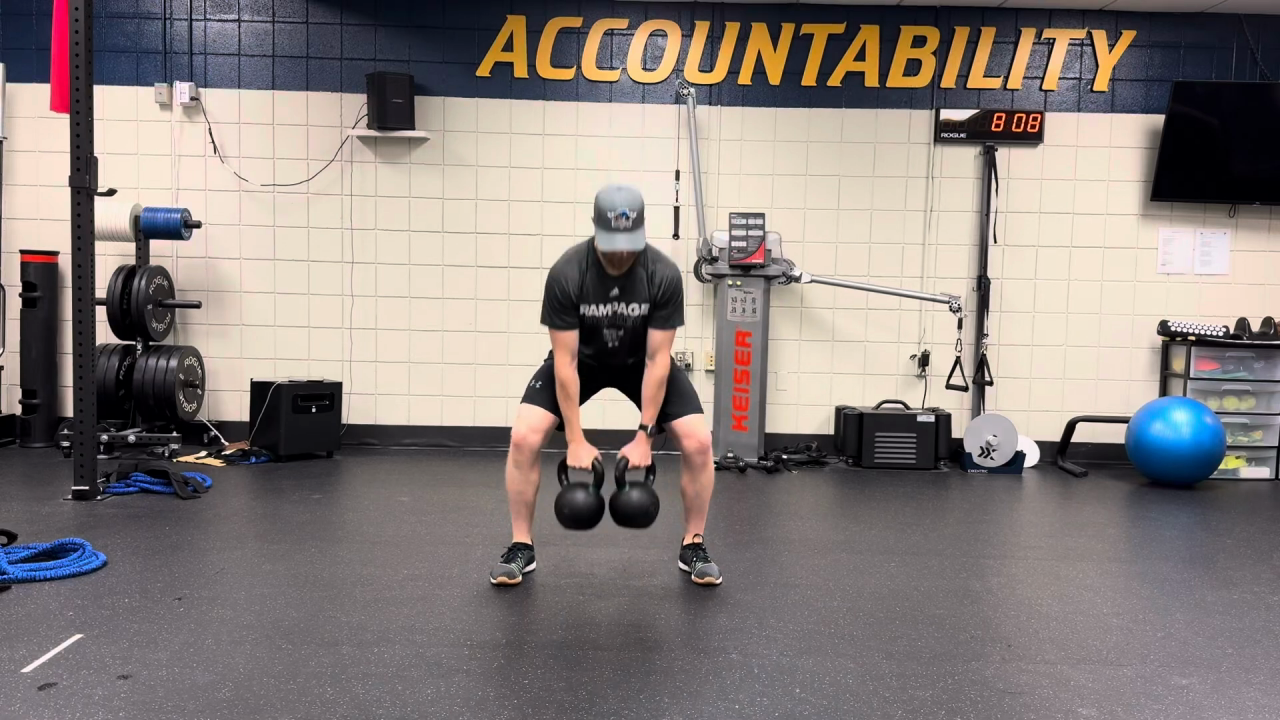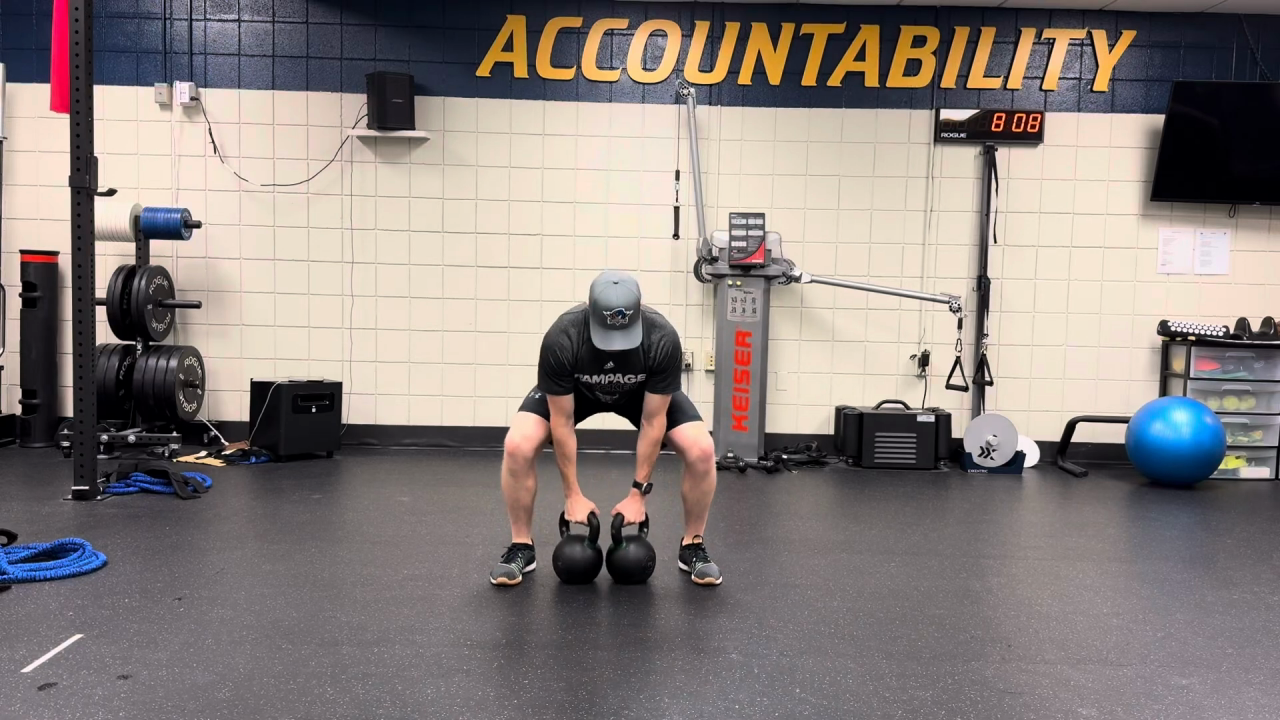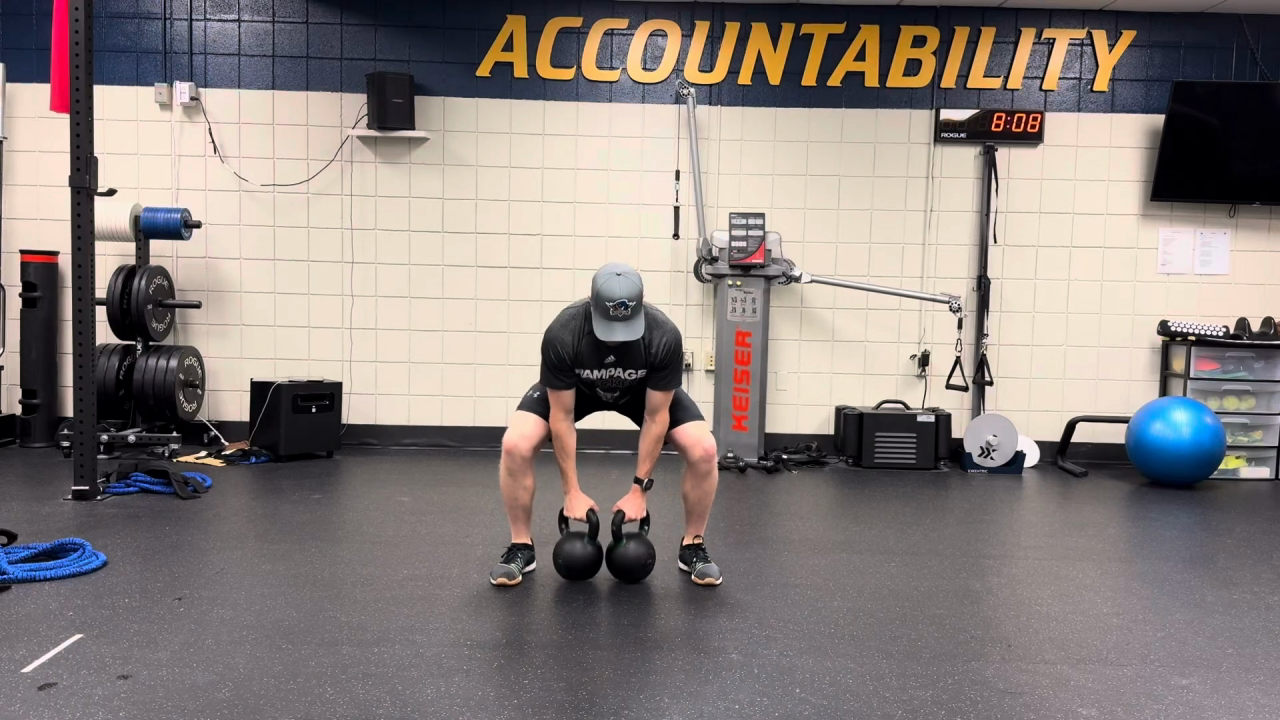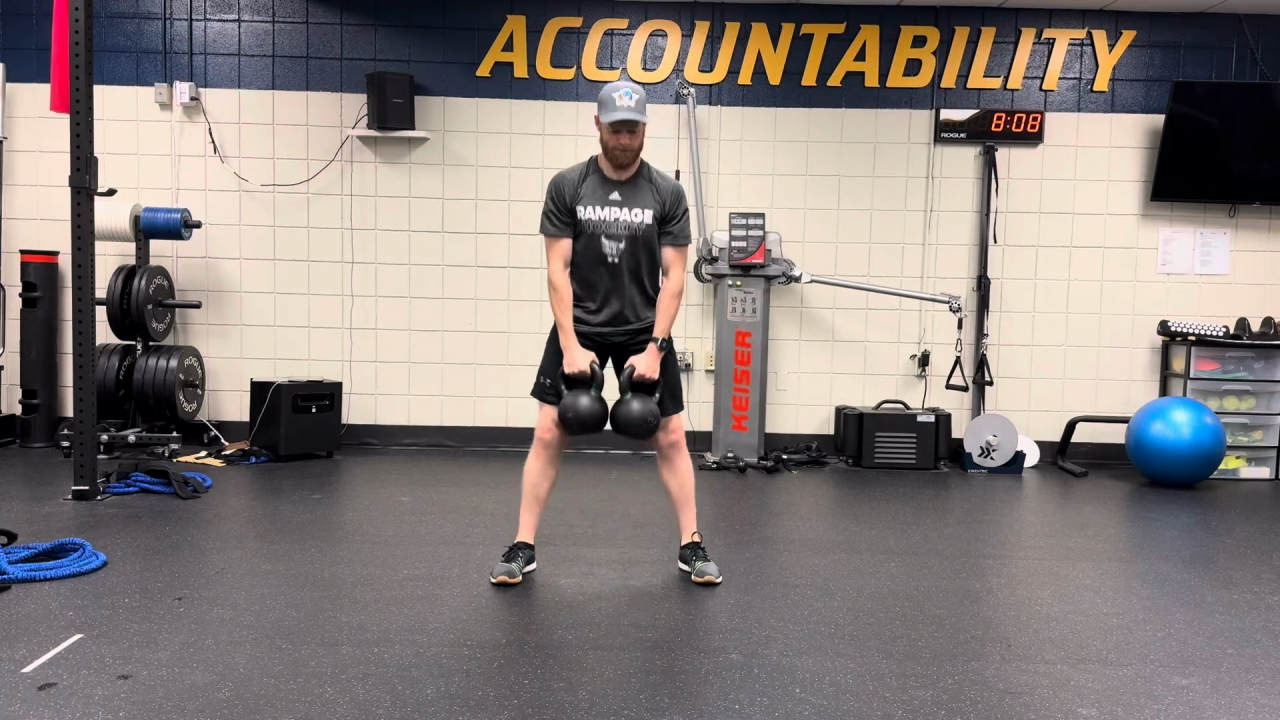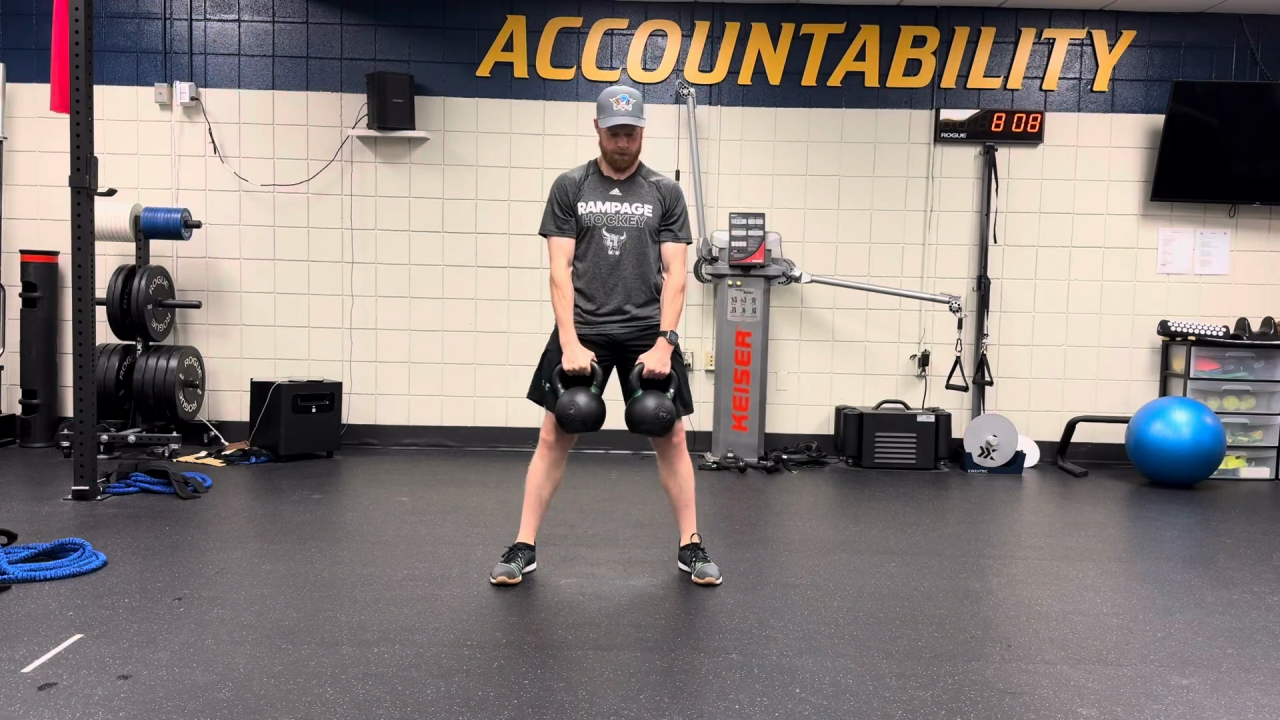
dt=0.5s
person 1, frame 1
left shoulder: (665, 275)
right shoulder: (566, 274)
left elbow: (658, 359)
right elbow: (565, 361)
left wrist: (644, 436)
right wrist: (575, 441)
left hip: (641, 363)
right hip: (582, 359)
left knee: (698, 441)
right knee: (525, 437)
left ankle: (693, 546)
right ankle: (521, 547)
person 1, frame 2
left shoulder: (663, 340)
right shoulder: (561, 339)
left elbow: (654, 422)
right elbow: (561, 423)
left wrist: (638, 494)
right wrist: (573, 495)
left hip: (643, 392)
right hip: (575, 391)
left knee: (700, 450)
right knee: (518, 446)
left ankle: (693, 547)
right ankle: (521, 547)
person 1, frame 3
left shoulder: (664, 335)
right shoulder: (562, 333)
left elbow: (656, 417)
right elbow: (562, 417)
left wrist: (638, 490)
right wrist: (572, 492)
left hip: (642, 390)
right hip: (575, 389)
left knee: (702, 449)
right knee: (516, 445)
left ankle: (693, 546)
right ankle: (520, 547)
person 1, frame 4
left shoulder: (667, 192)
right shoulder: (567, 186)
left elbow: (674, 276)
right elbow: (558, 270)
left wrist: (655, 349)
right wrist: (569, 347)
left hip: (643, 331)
right hip: (580, 329)
left knee: (670, 439)
right knee: (549, 437)
left ankle: (691, 546)
right ankle: (522, 548)
person 1, frame 5
left shoulder: (666, 192)
right shoulder: (569, 187)
left elbow: (675, 273)
right elbow: (560, 269)
left wrist: (665, 341)
right wrist: (569, 341)
left hip: (647, 334)
right hip: (583, 332)
left knee: (671, 439)
right knee: (553, 439)
left ankle: (690, 545)
right ankle: (524, 547)
